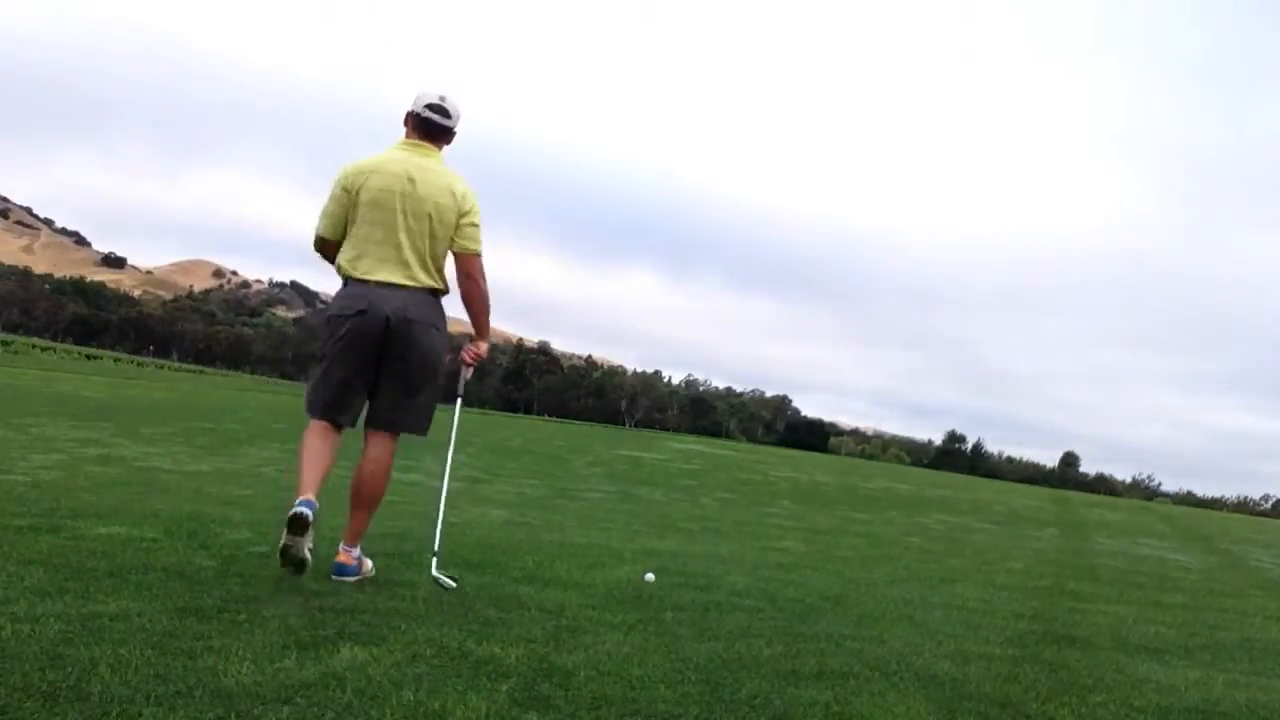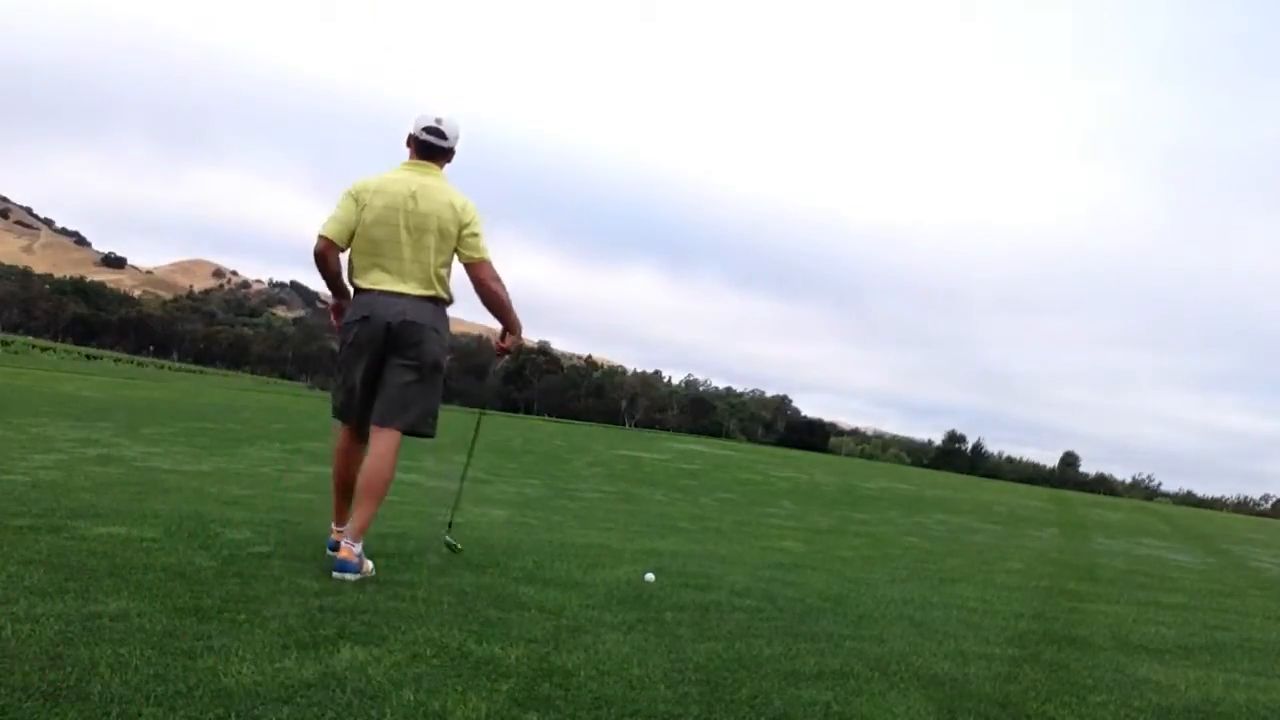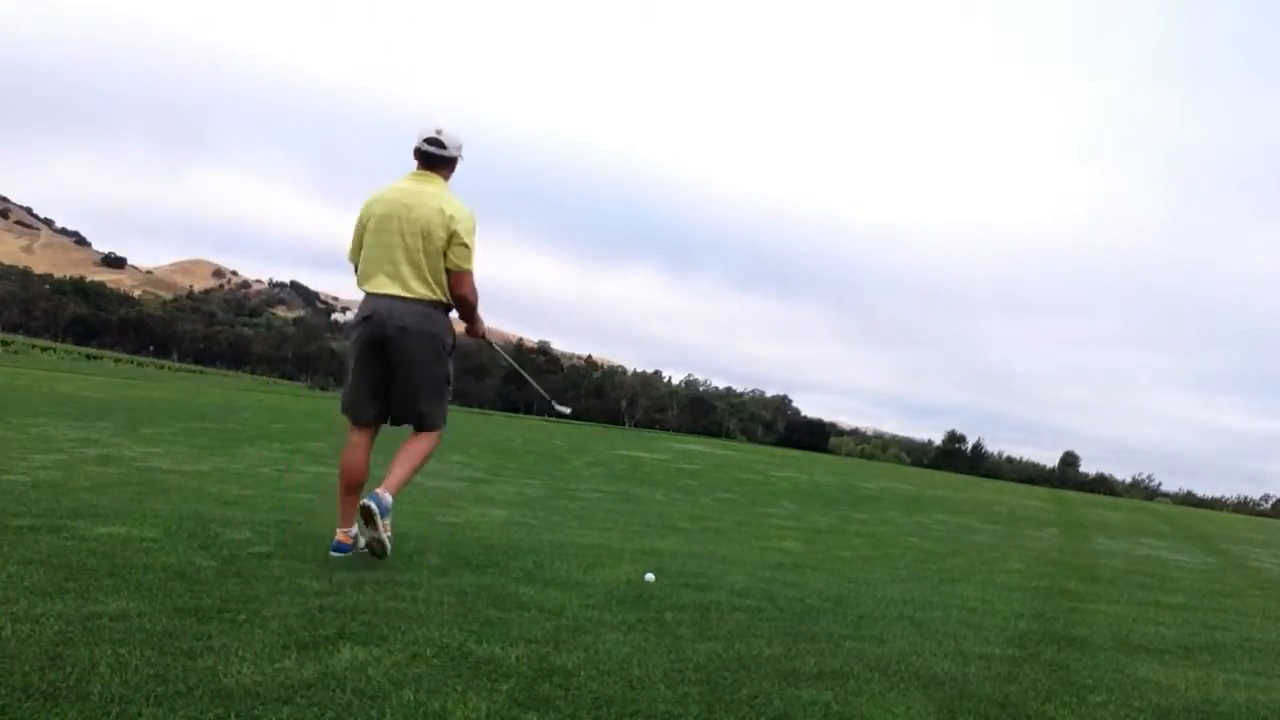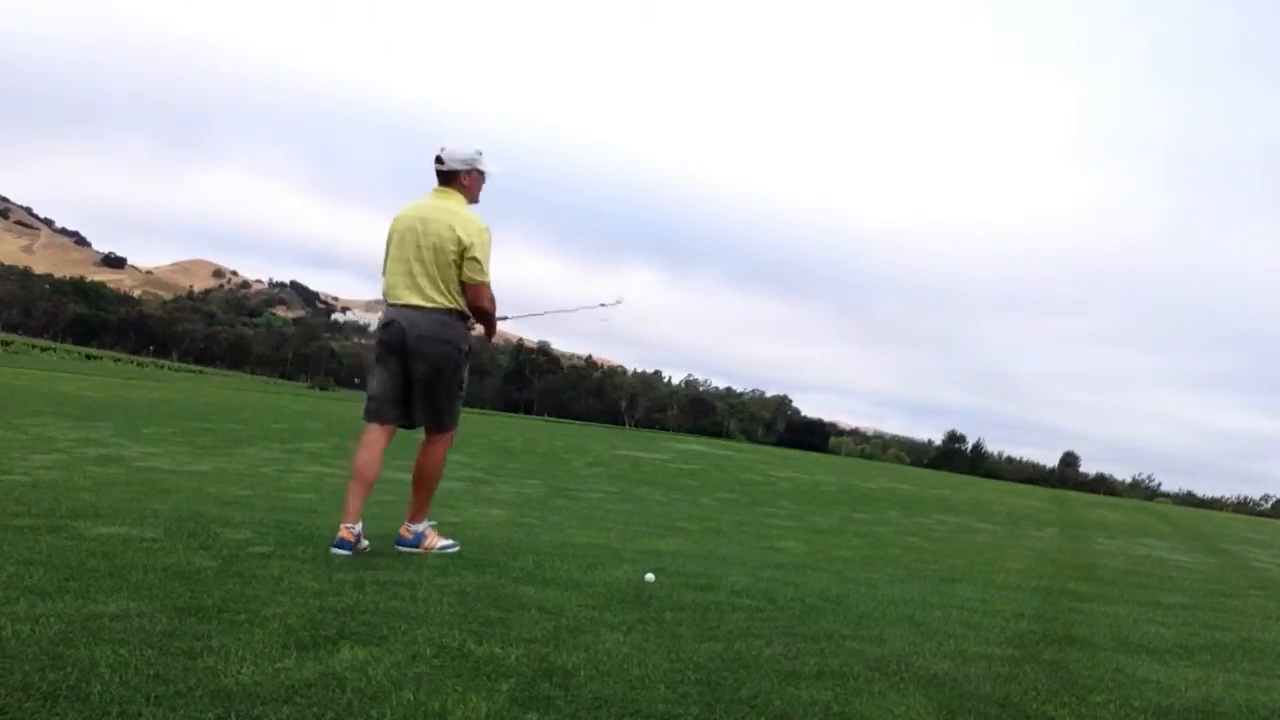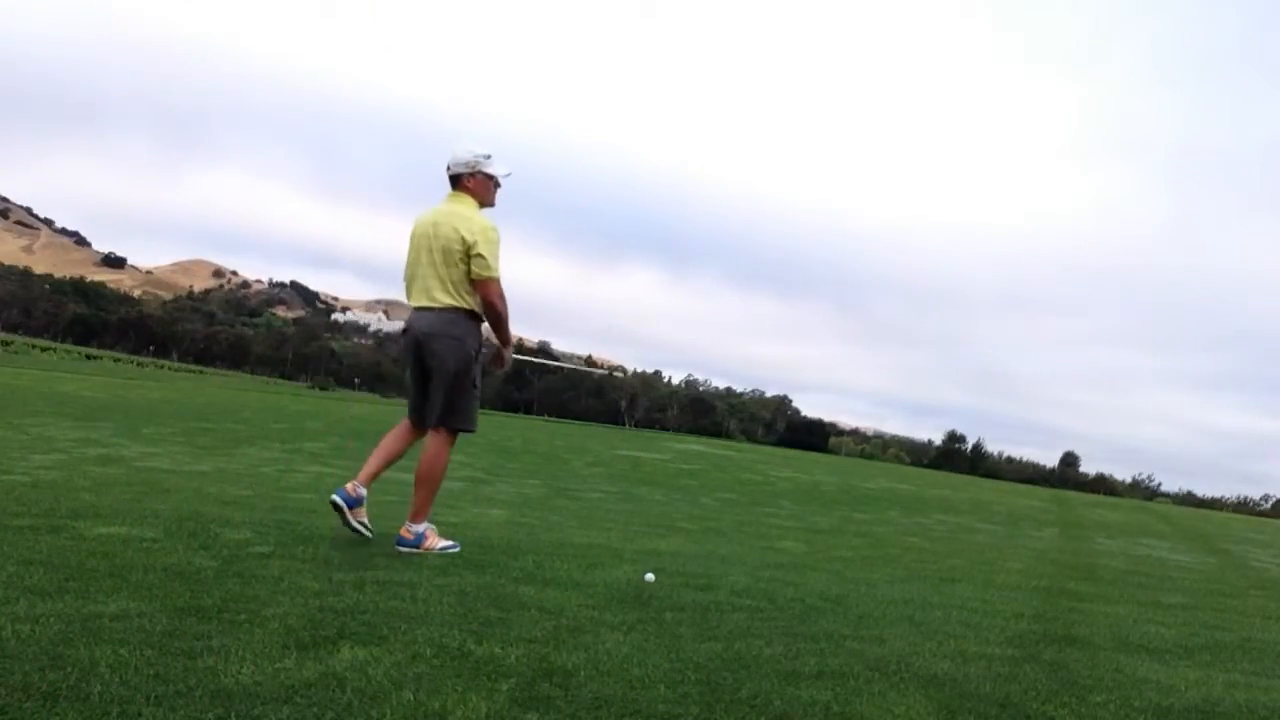
dt=0.3s
person 1, frame 1
left shoulder: (360, 170)
right shoulder: (458, 192)
left elbow: (324, 244)
right elbow: (471, 272)
right wrist: (481, 335)
left hip: (358, 302)
right hip: (420, 313)
left knee: (326, 418)
right knee: (383, 436)
left ankle: (305, 503)
right ankle: (349, 551)
person 1, frame 2
left shoulder: (366, 189)
right shoulder: (458, 205)
left elbow: (324, 249)
right elbow: (484, 278)
left wrist: (339, 295)
right wrist: (512, 326)
left hip: (366, 310)
right hip: (422, 320)
left knee: (353, 426)
right knee: (388, 434)
left ankle: (339, 530)
right ankle: (351, 547)
person 1, frame 3
left shoulder: (375, 201)
right shoulder: (455, 213)
left elbow: (358, 263)
right elbow: (462, 289)
right wrist: (474, 322)
left hip: (373, 314)
right hip: (425, 323)
left knee: (361, 427)
right knee: (428, 428)
left ankle: (345, 531)
right ankle: (383, 497)
person 1, frame 4
left shoulder: (403, 216)
right shoulder: (472, 226)
right elbow: (480, 299)
right wrist: (490, 324)
left hip: (394, 322)
right hip: (442, 330)
left knee: (378, 426)
right knee: (438, 432)
left ankle: (350, 525)
right ankle: (414, 527)
person 1, frame 5
left shoulder: (424, 221)
right shoulder: (479, 226)
right elbow: (491, 295)
right wrist: (504, 342)
left hip: (417, 323)
right hip: (455, 329)
left knee: (417, 421)
right knee: (443, 430)
left ankle: (355, 488)
right ankle: (415, 528)
